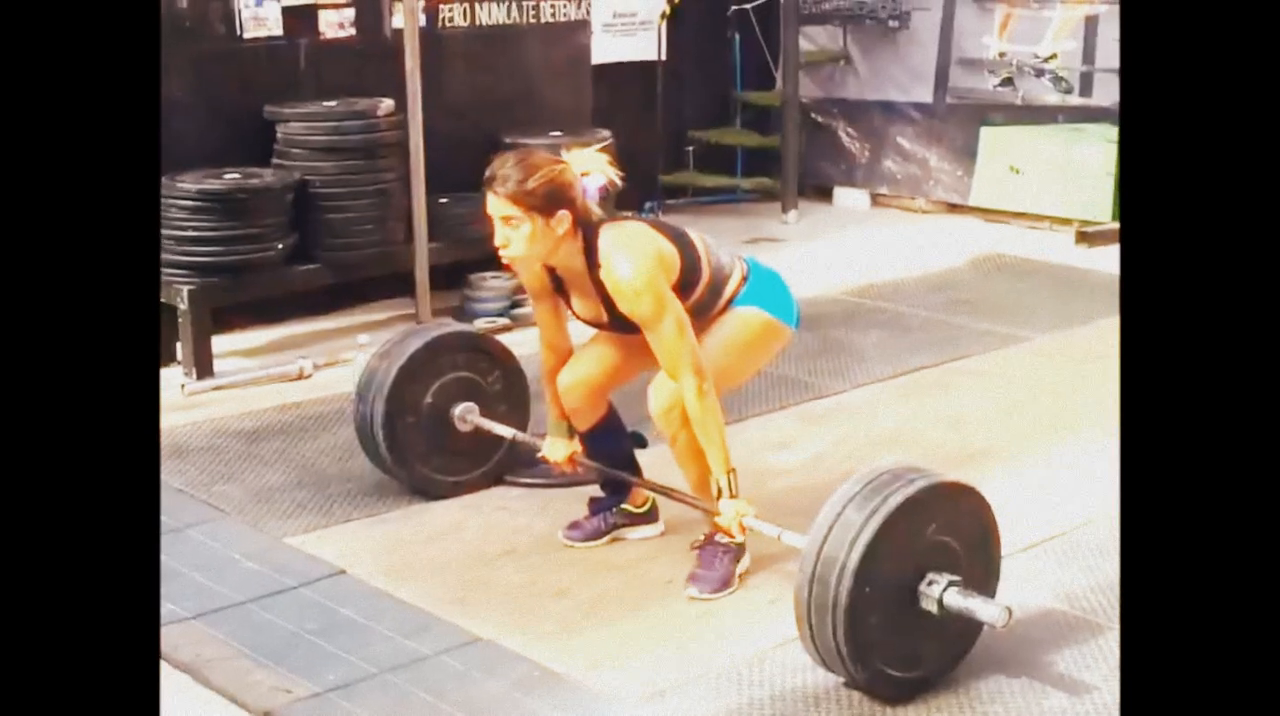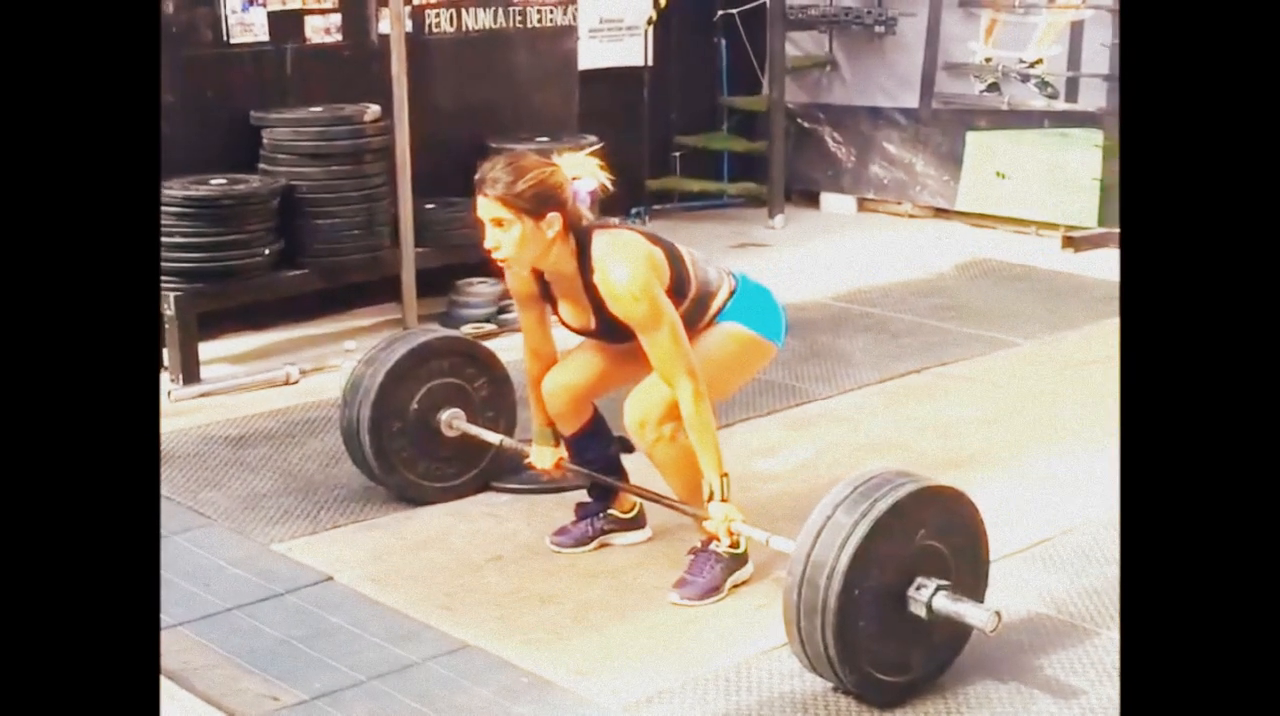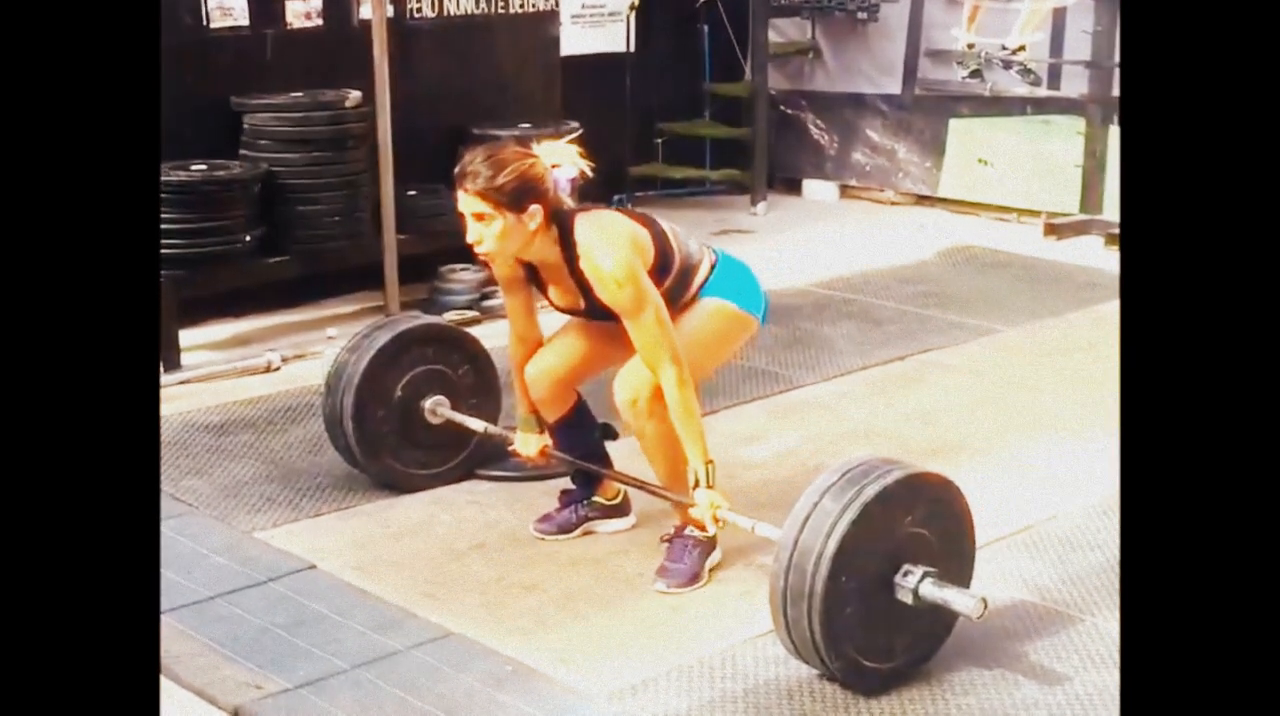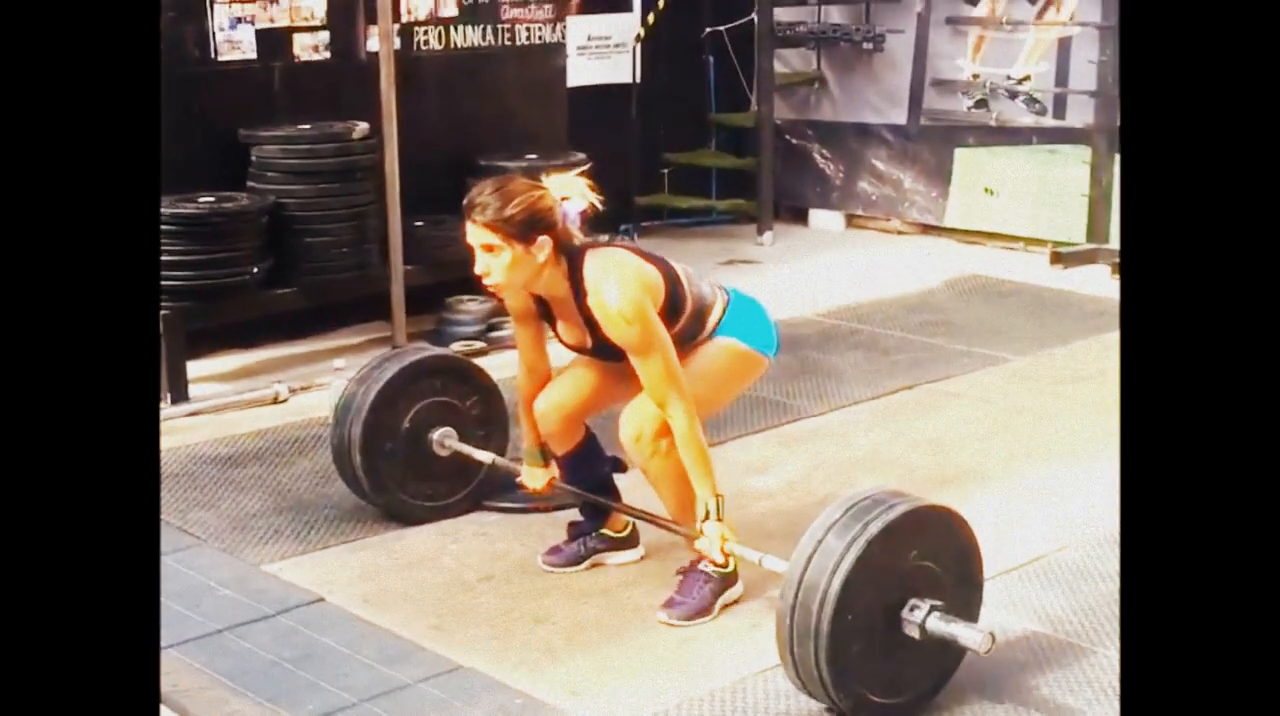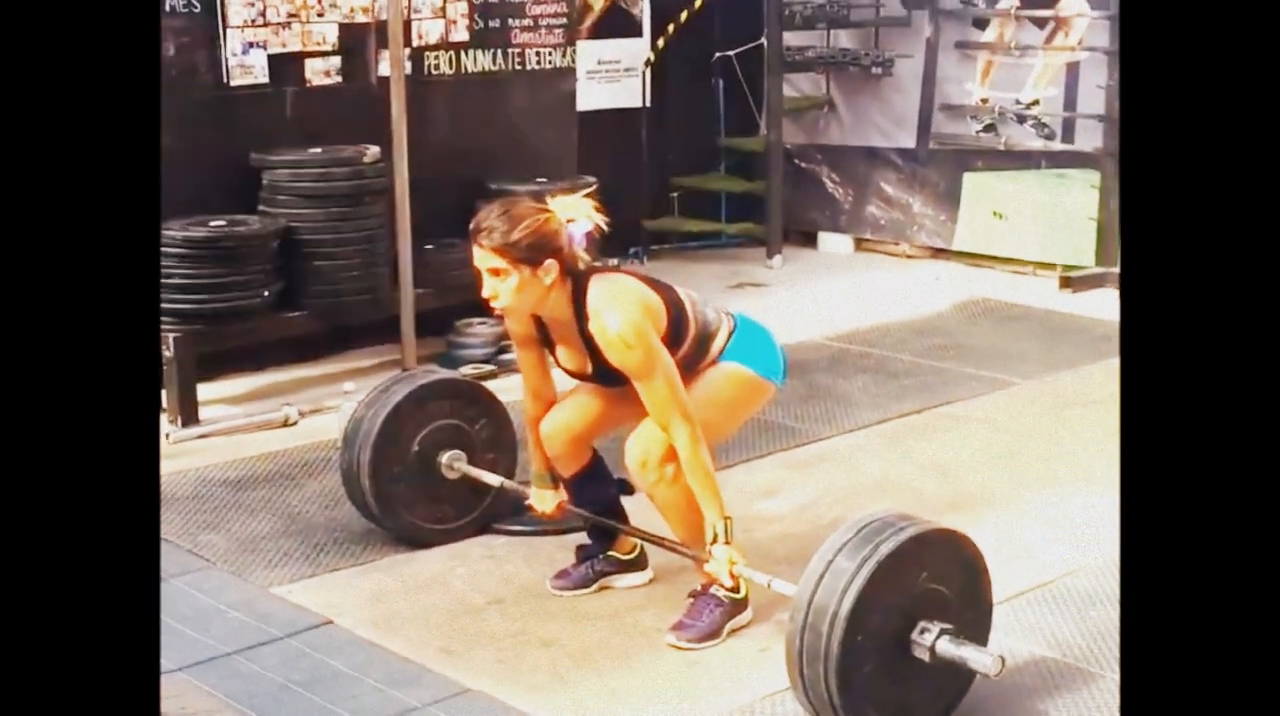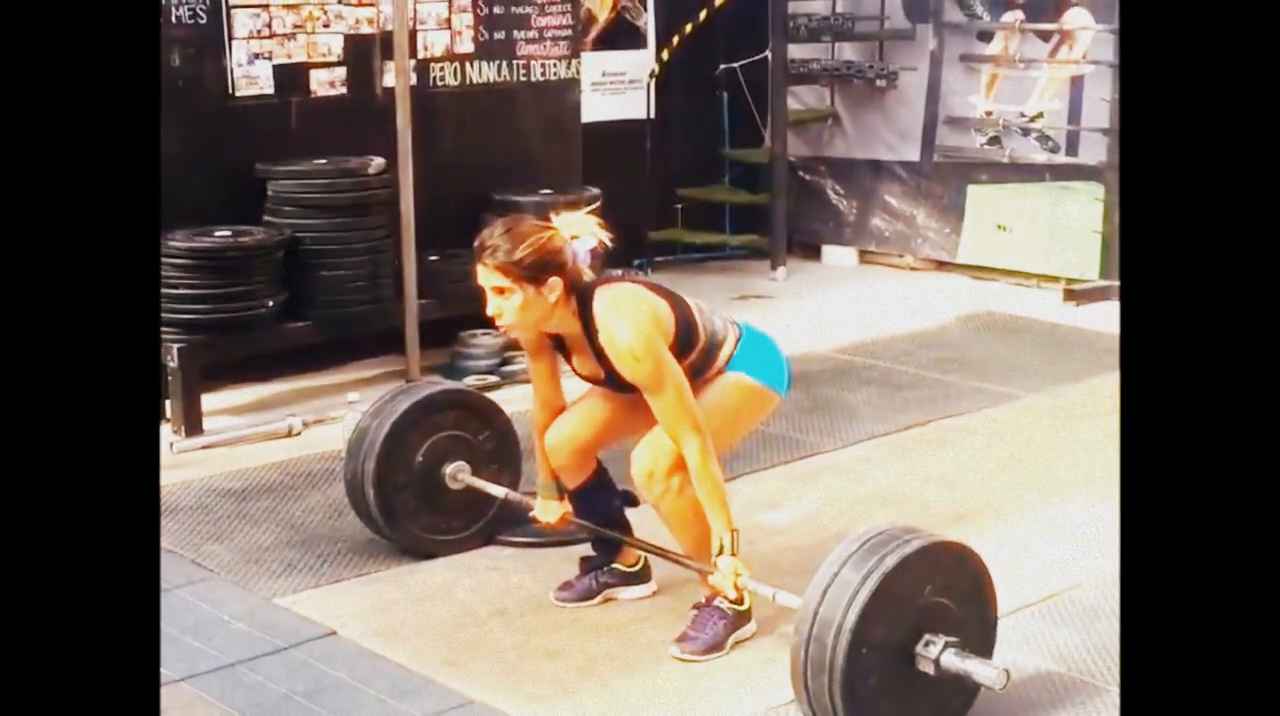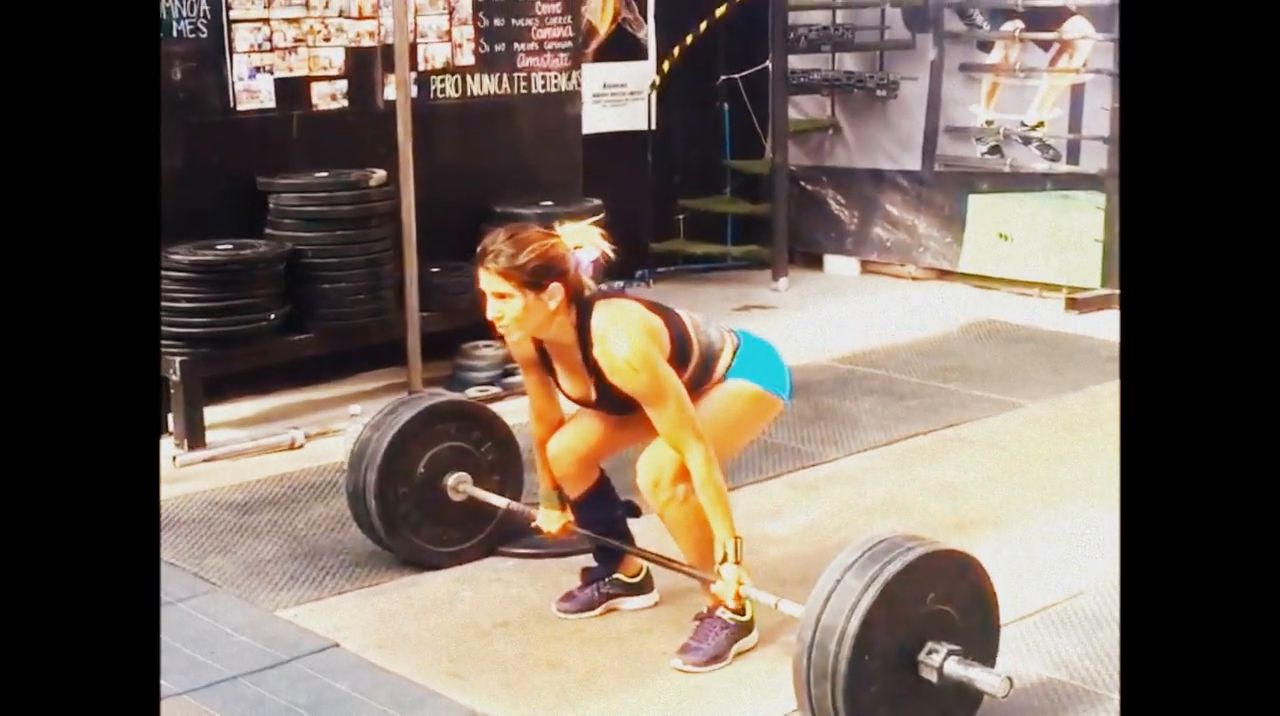
dt=0.7s
person 1, frame 1
left shoulder: (625, 267)
right shoulder: (535, 261)
left elbow: (692, 381)
right elbow: (554, 349)
left wrist: (726, 489)
right wrist: (558, 430)
left hip: (752, 301)
right hip: (687, 305)
left knee: (668, 400)
right knee: (576, 383)
left ankle: (726, 536)
right ankle: (631, 504)
person 1, frame 2
left shoulder: (618, 272)
right shoulder: (524, 267)
left elbow: (686, 385)
right elbow: (539, 355)
left wrist: (718, 493)
right wrist: (543, 437)
left hip: (740, 316)
right hip: (674, 318)
left knee: (645, 414)
right knee: (560, 390)
left ankle: (724, 545)
right ankle: (618, 509)
person 1, frame 3
left shoulder: (602, 256)
right shoulder: (509, 253)
left elbow: (670, 370)
right elbow: (524, 341)
left wrist: (702, 478)
right wrist: (528, 422)
left hip: (721, 292)
right hip: (658, 296)
left knee: (635, 391)
right knee: (544, 375)
left ankle: (696, 529)
right ankle: (601, 497)
person 1, frame 4
left shoulder: (611, 294)
right shoulder: (521, 285)
left elbow: (677, 407)
right elbow: (532, 375)
left wrist: (710, 512)
right wrist: (534, 456)
left hip: (732, 331)
right hip: (667, 333)
left knee: (641, 427)
right knee: (553, 409)
left ankle: (715, 564)
right ankle: (610, 529)
person 1, frame 5
left shoulder: (613, 319)
right shoulder: (524, 311)
left elbow: (682, 430)
right elbow: (538, 401)
left wrist: (719, 535)
right wrist: (543, 480)
left hip: (739, 355)
right hip: (671, 357)
left knee: (646, 453)
right knee: (559, 431)
left ankle: (725, 588)
right ankle: (618, 552)
person 1, frame 6
left shoulder: (622, 330)
right shoulder: (534, 318)
left elbow: (692, 440)
right elbow: (546, 408)
left wrist: (725, 547)
right wrist: (549, 490)
left hip: (743, 366)
right hip: (677, 366)
left knee: (653, 465)
right knee: (564, 442)
left ankle: (728, 600)
right ankle: (621, 563)
person 1, frame 7
left shoulder: (618, 345)
right shoulder: (527, 335)
left elbow: (695, 449)
right elbow: (545, 421)
left wrist: (728, 555)
right wrist: (550, 499)
left hip: (745, 372)
right hip: (680, 375)
left knee: (658, 473)
right knee: (567, 452)
left ankle: (730, 612)
right ankle: (625, 575)
